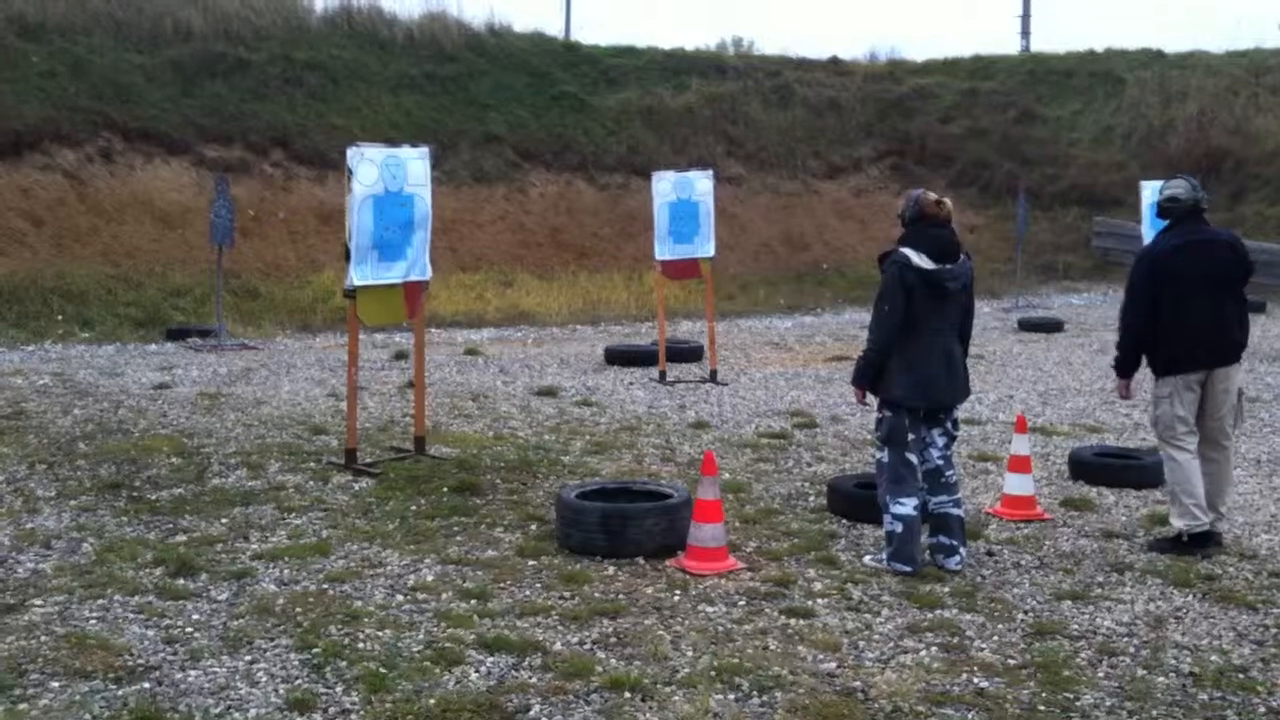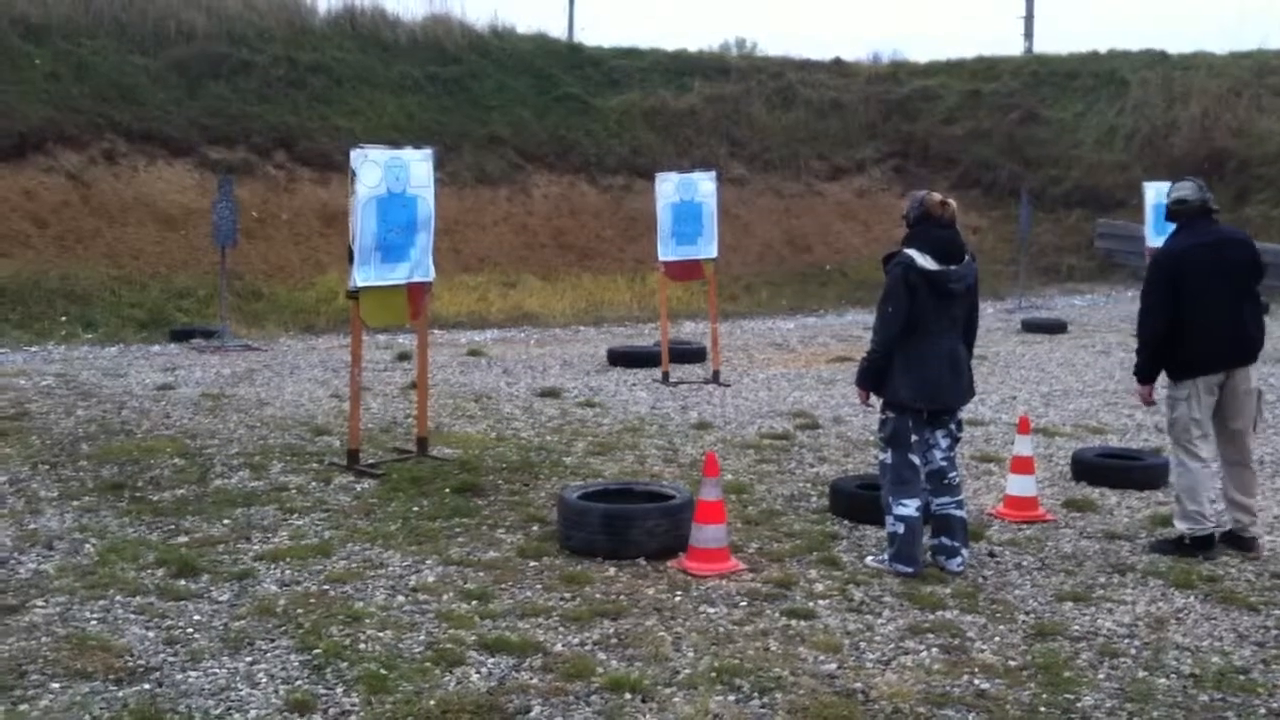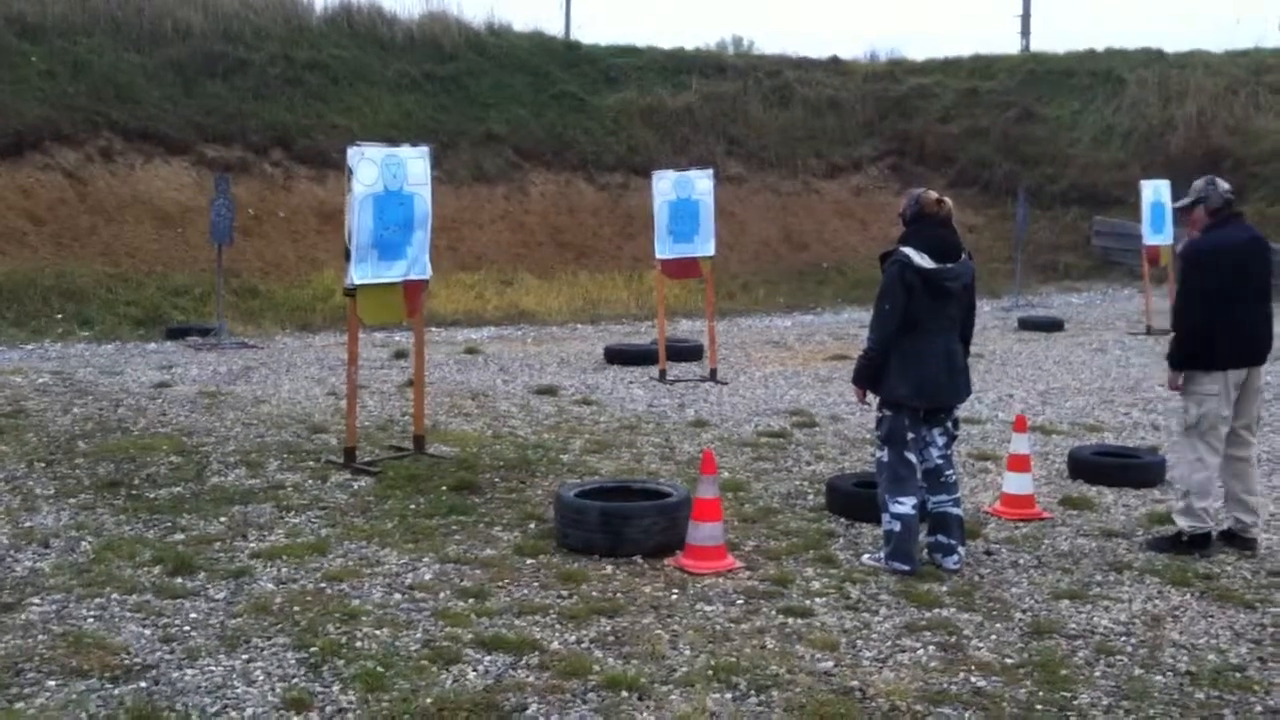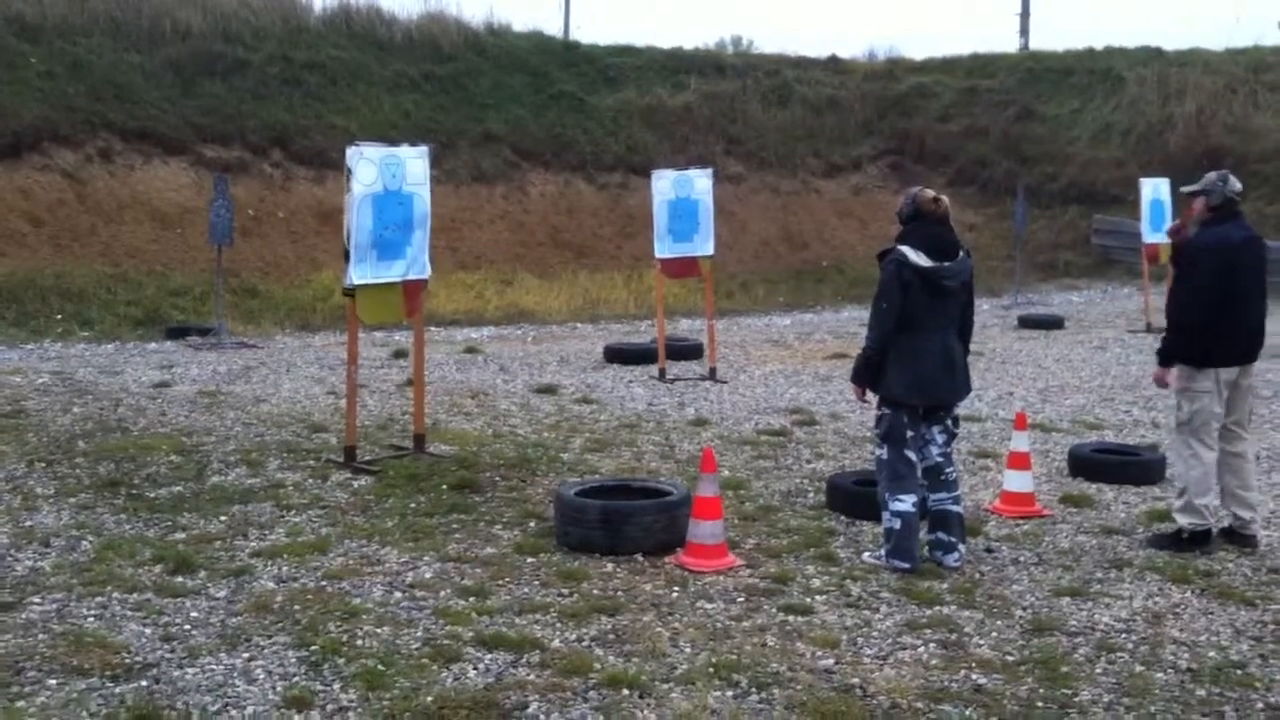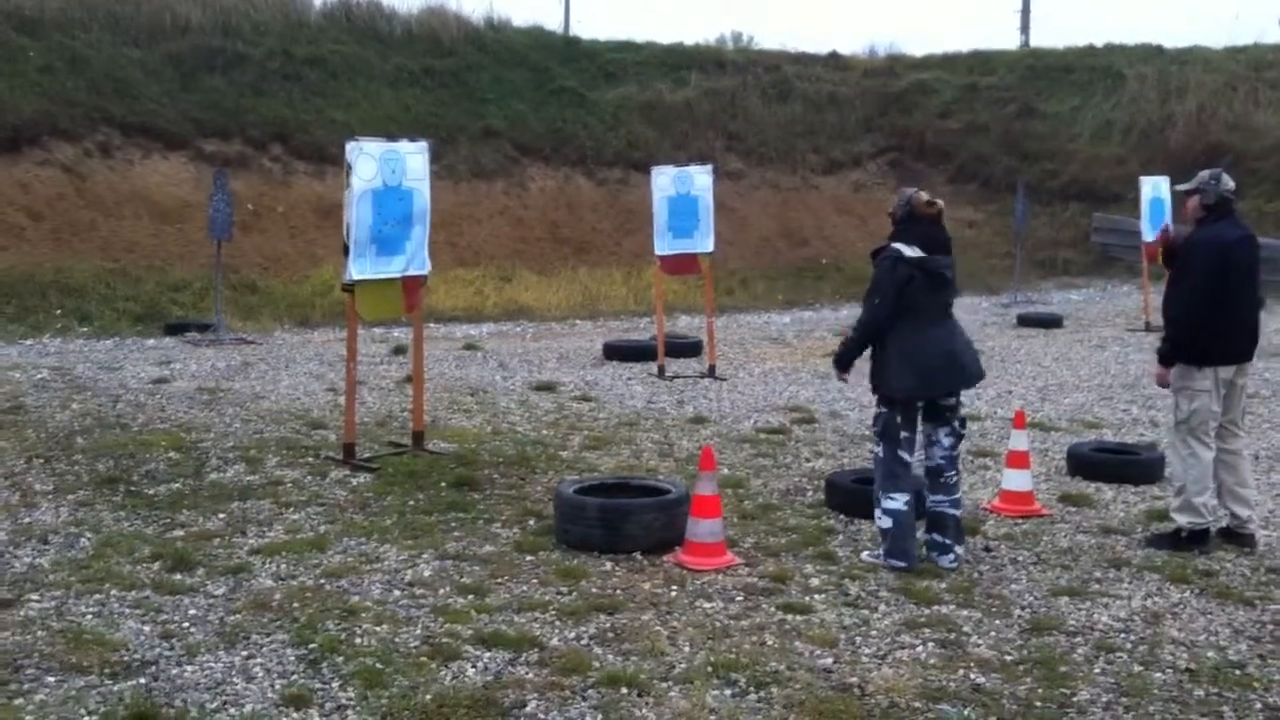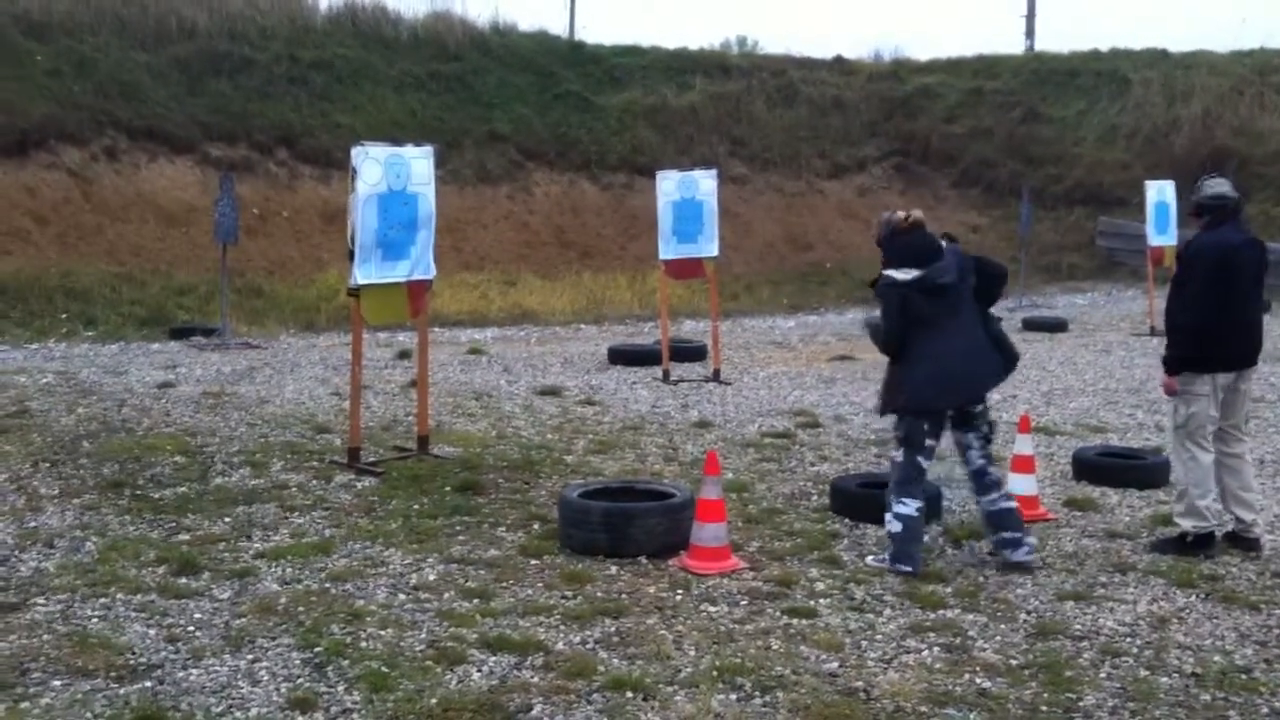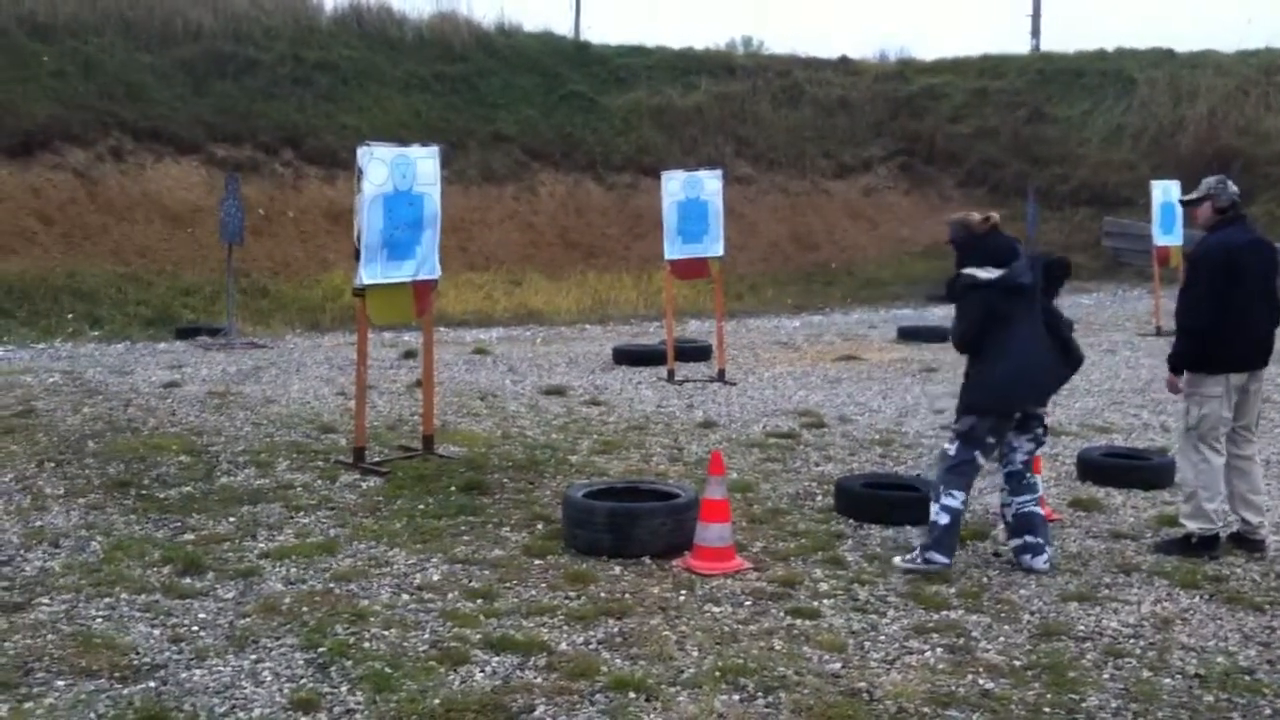
dt=0.5s
person 1, frame 1
left shoulder: (1155, 254)
right shoulder: (1230, 244)
left elbow: (1136, 317)
right elbow: (1244, 280)
left wrist: (1125, 369)
left hip: (1176, 362)
right hip: (1225, 358)
left knee: (1179, 444)
right knee: (1218, 443)
left ankle: (1193, 531)
right ankle: (1211, 524)
person 1, frame 2
left shoulder: (1168, 257)
right shoulder: (1241, 243)
left elbow: (1153, 321)
right elbow: (1255, 285)
left wrist: (1146, 374)
left hip: (1193, 364)
right hip: (1241, 359)
left knee: (1191, 448)
right knee: (1239, 446)
left ankle: (1197, 533)
right ankle: (1244, 529)
person 1, frame 3
left shoulder: (1206, 248)
right shoulder: (1256, 242)
left elbow: (1193, 312)
left wrist: (1177, 363)
left hip: (1214, 361)
right hip: (1251, 356)
left knee: (1200, 444)
right knee: (1241, 443)
left ankle: (1194, 530)
right ankle: (1245, 529)
person 1, frame 4
left shoulder: (1206, 243)
right shoulder: (1249, 240)
left elbow: (1190, 308)
left wrist: (1167, 359)
right wrist: (1181, 248)
left hip: (1207, 358)
right hip: (1242, 354)
left knee: (1196, 440)
right knee: (1236, 438)
left ankle: (1195, 528)
right ankle: (1245, 526)
person 1, frame 5
left shoulder: (1204, 241)
right shoulder: (1242, 238)
left elbow: (1190, 307)
left wrist: (1167, 357)
right wrist: (1172, 252)
left hip: (1203, 356)
right hip: (1236, 353)
left knee: (1193, 439)
right knee: (1230, 436)
left ankle: (1193, 527)
right ankle: (1242, 525)
person 1, frame 6
left shoulder: (1203, 248)
right shoulder: (1253, 246)
left elbow: (1189, 313)
left wrist: (1173, 366)
left hip: (1204, 362)
right hip: (1241, 358)
left knee: (1193, 443)
right knee: (1233, 440)
left ankle: (1197, 532)
right ankle: (1247, 529)
person 1, frame 7
left shoulder: (1212, 249)
left elbow: (1195, 315)
left wrist: (1177, 365)
left hip: (1215, 364)
left knee: (1203, 446)
right knee: (1243, 444)
left ankle: (1203, 533)
person 2, frame 1
left shoulder: (902, 265)
right shoulder: (960, 264)
left elbow: (883, 330)
right elbow: (964, 328)
left wrist: (863, 378)
left hip: (903, 381)
right hip: (946, 379)
left knee: (899, 466)
right knee: (940, 463)
left ankle: (901, 555)
right ankle: (950, 550)
person 2, frame 2
left shoulder: (906, 265)
right shoulder: (965, 265)
left elbow: (887, 330)
right elbow: (969, 328)
left wrist: (868, 377)
left hip: (907, 382)
right hip: (950, 380)
left knee: (901, 466)
right knee: (943, 464)
left ankle: (903, 556)
right ankle: (952, 551)
person 2, frame 3
left shoulder: (903, 264)
right shoulder: (962, 263)
left elbow: (884, 328)
right elbow: (966, 326)
left wrist: (864, 375)
left hip: (904, 380)
right hip: (947, 377)
left knee: (898, 463)
right knee: (940, 461)
left ankle: (900, 553)
right ankle: (948, 548)
person 2, frame 4
left shoulder: (900, 262)
right shoulder: (960, 261)
left elbow: (882, 326)
right elbow: (965, 323)
left wrist: (863, 373)
left hip: (902, 377)
right hip: (946, 375)
left knee: (897, 462)
right knee: (939, 459)
left ankle: (900, 551)
right ankle: (949, 546)
person 2, frame 5
left shoulder: (894, 260)
right shoulder: (943, 260)
left elbow: (873, 319)
left wrist: (844, 356)
left hip: (903, 373)
right hip: (948, 367)
left knee: (894, 460)
right knee: (944, 460)
left ankle: (897, 550)
right ankle: (947, 546)
person 2, frame 6
left shoulder: (895, 284)
right shoulder: (956, 259)
left elbow: (891, 343)
right elbow: (997, 276)
left wrist: (877, 331)
left hip: (924, 385)
right hip: (970, 377)
left knee: (909, 469)
right knee: (980, 463)
left ankle: (903, 556)
right ankle: (1016, 544)
person 2, frame 7
left shoulder: (974, 286)
right shoulder: (1023, 264)
left elbow: (964, 341)
left wrist: (959, 324)
left hip: (994, 387)
right hip: (1035, 382)
left knee: (958, 465)
right knee: (1019, 467)
left ankle: (936, 552)
right ankle: (1034, 551)
